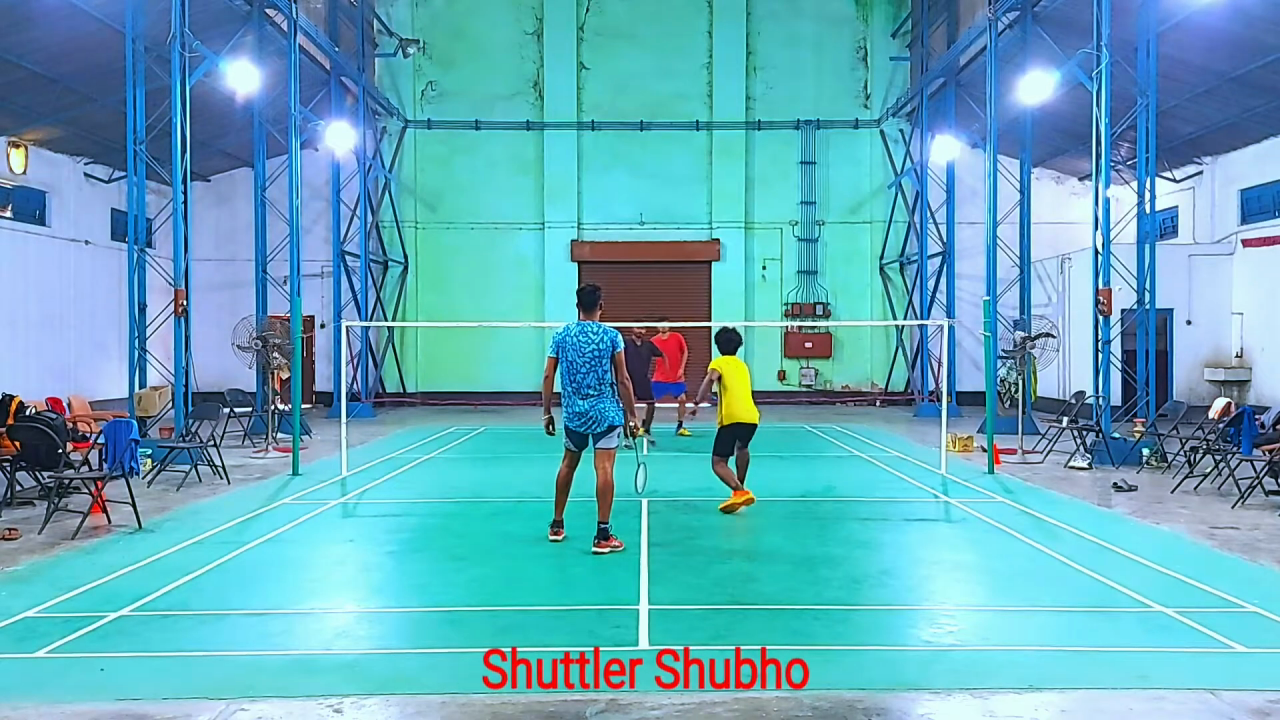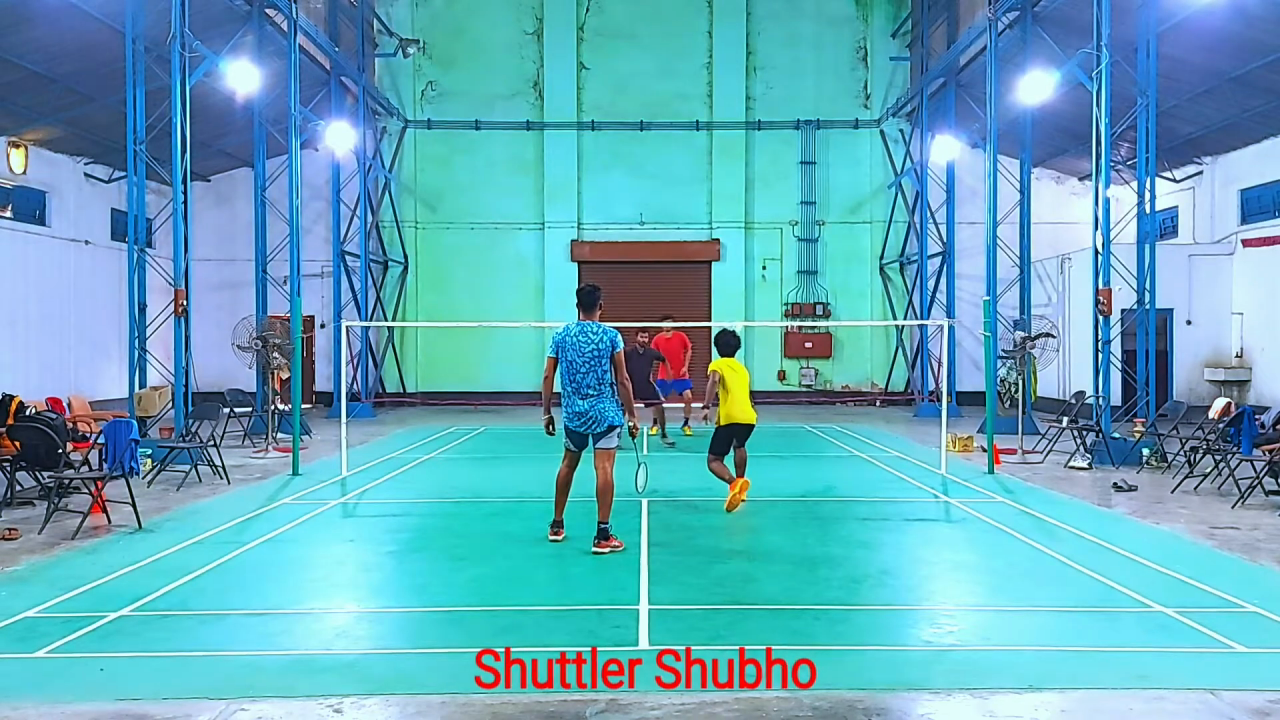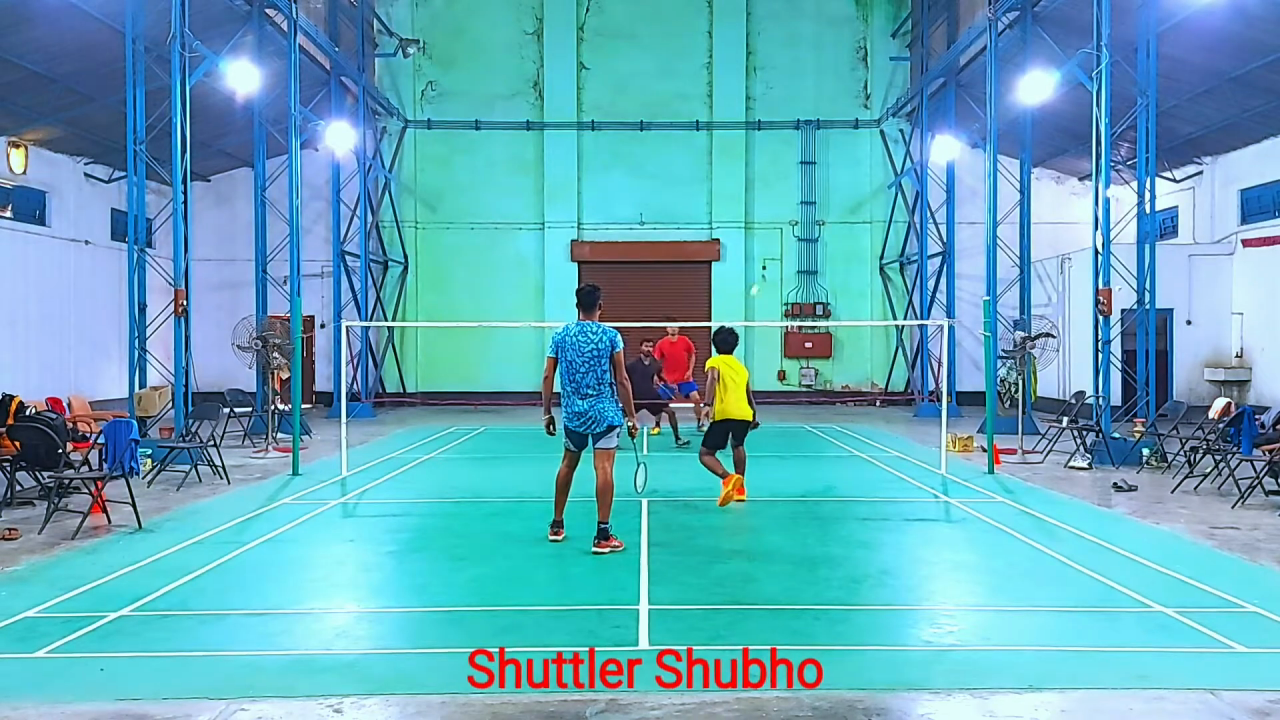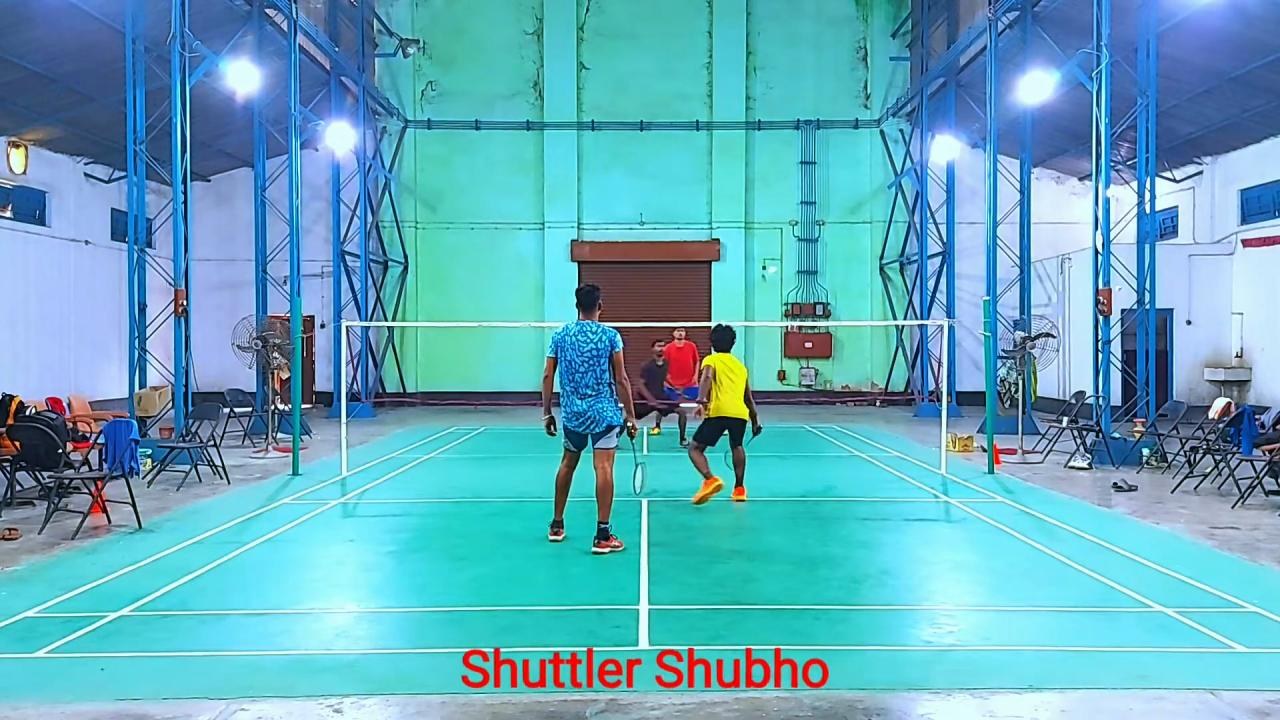
dt=0.1s
person 1, frame 1
left shoulder: (561, 336)
right shoulder: (612, 336)
left elbow: (548, 377)
right elbow: (623, 380)
left wrist: (546, 413)
right wrist: (632, 416)
left hip: (574, 414)
right hip: (606, 413)
left knee: (568, 465)
right knee: (604, 470)
left ankle: (557, 524)
right ankle: (603, 535)
person 1, frame 2
left shoulder: (560, 336)
right shoulder: (611, 336)
left elbow: (548, 377)
right elbow: (622, 380)
left wrist: (546, 413)
right wrist: (631, 415)
left hip: (573, 413)
right hip: (605, 412)
left knee: (568, 465)
right knee: (604, 470)
left ankle: (557, 525)
right ankle: (602, 535)
person 1, frame 3
left shoulder: (560, 336)
right shoulder: (611, 336)
left elbow: (548, 377)
right elbow: (621, 380)
left wrist: (547, 413)
right wrist: (631, 415)
left hip: (572, 414)
right hip: (605, 413)
left knee: (568, 465)
right knee: (604, 470)
left ankle: (557, 525)
right ankle: (602, 535)
person 1, frame 4
left shoulder: (560, 335)
right shoulder: (610, 336)
left elbow: (547, 376)
right elbow: (621, 379)
left wrist: (547, 413)
right wrist: (630, 415)
left hip: (572, 413)
right hip: (604, 412)
left knee: (567, 465)
right knee: (603, 470)
left ankle: (557, 525)
right ankle: (603, 535)
person 2, frame 1
left shoulder: (718, 363)
right shoulder: (743, 366)
left elbow: (710, 380)
left wrist: (696, 403)
left hip: (732, 418)
right hip: (752, 417)
left knee: (719, 461)
right knee: (742, 448)
left ankle: (740, 491)
right ankle: (739, 489)
person 2, frame 2
left shoulder: (717, 365)
right shoulder: (742, 368)
left elbow: (714, 382)
left wrist: (706, 406)
left hip: (729, 419)
right hip: (749, 418)
left knee: (713, 461)
right knee: (739, 447)
left ankle: (735, 483)
right ankle: (739, 488)
person 2, frame 3
left shoulder: (714, 362)
right shoulder: (741, 367)
left elbow: (712, 379)
left wrist: (708, 404)
right wrist: (754, 419)
left hip: (725, 415)
right hip: (745, 415)
left knee: (706, 455)
right knee: (738, 446)
left ankle: (729, 478)
right ankle: (739, 488)
person 2, frame 4
left shoulder: (711, 360)
right shoulder: (740, 366)
left elbow: (706, 378)
right elbow: (749, 398)
left wrist: (701, 402)
right wrist: (755, 421)
left hip: (719, 413)
right hip: (740, 414)
left knee: (695, 449)
right knee: (737, 447)
left ankle: (710, 480)
right ankle: (739, 488)
